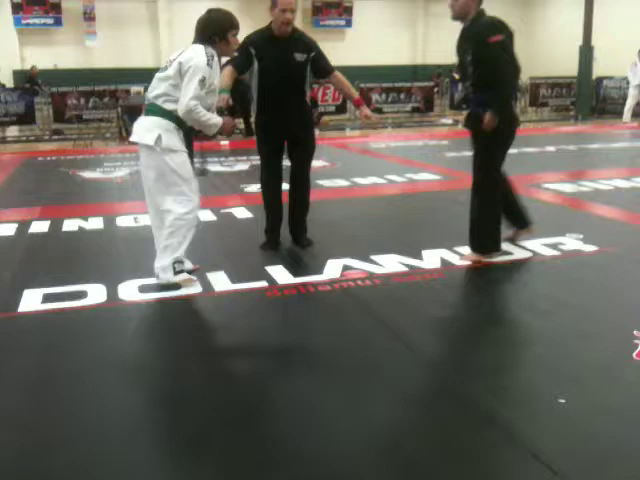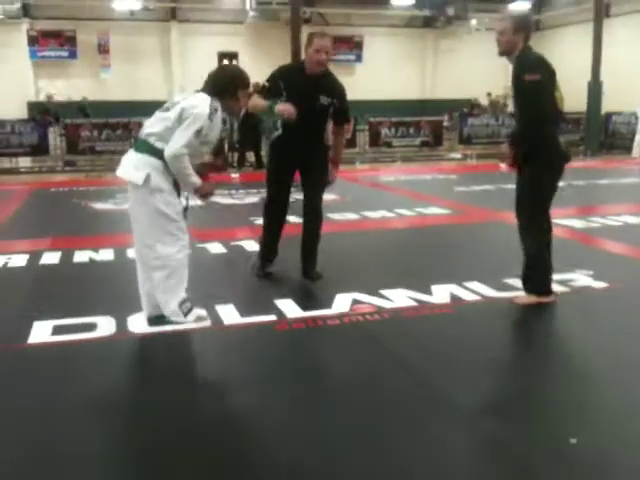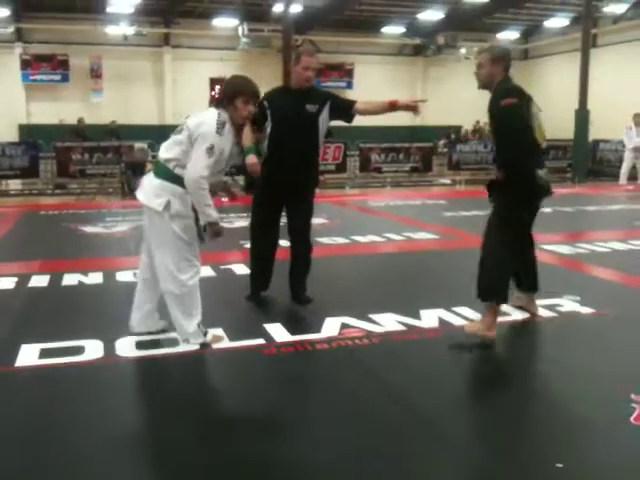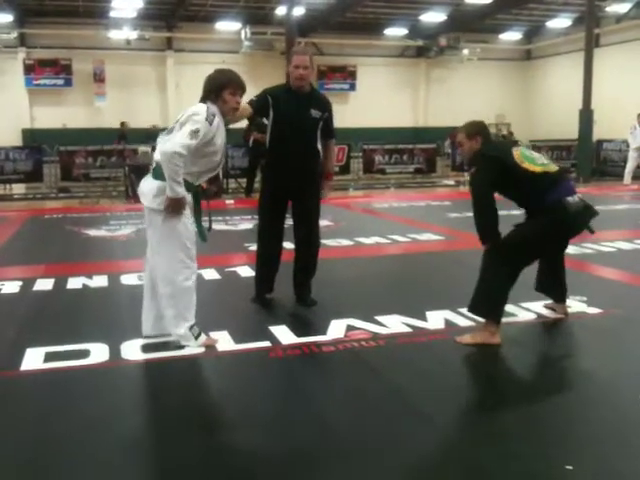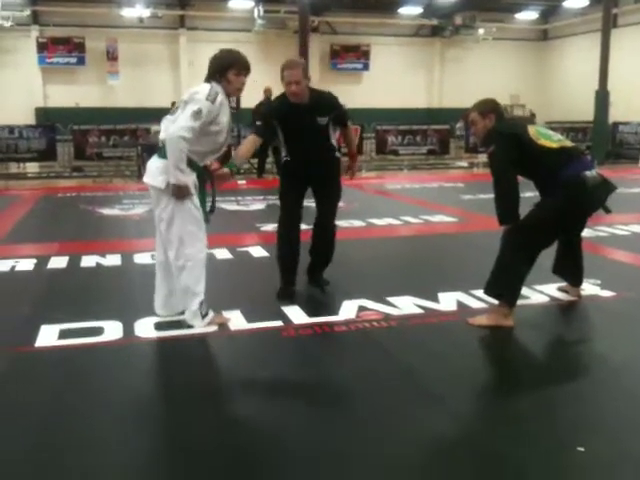
dt=1s
person 1, frame 1
left shoulder: (198, 55)
right shoulder: (202, 59)
right elbow: (188, 107)
left wrist: (214, 123)
right wrist: (218, 124)
left hip: (159, 132)
right hip: (163, 134)
left knee: (167, 202)
right knee: (184, 203)
left ankle: (171, 259)
right ankle: (168, 268)
person 1, frame 2
left shoulder: (201, 103)
right shoulder: (205, 111)
right elbow: (175, 152)
right wrist: (195, 184)
left hip: (143, 167)
right hip: (150, 171)
left knee: (151, 241)
right knee: (172, 241)
left ankle: (156, 306)
right ankle: (176, 308)
person 1, frame 3
left shoulder: (219, 122)
right shoulder: (212, 127)
right elbow: (195, 177)
right wrist: (211, 218)
left hip: (162, 191)
right hip: (168, 195)
left knee: (159, 262)
right knee: (182, 265)
left ankle: (144, 320)
right ankle: (192, 332)
person 1, frame 4
left shoulder: (207, 116)
right shoulder: (206, 117)
left elbow: (168, 143)
right elbow: (171, 151)
right wrist: (175, 193)
left hip: (163, 189)
right hip: (166, 193)
left knee: (162, 262)
right knee: (180, 266)
left ankle: (157, 324)
right ankle: (185, 333)
person 1, frame 5
left shoulder: (214, 98)
right shoulder: (210, 97)
left elbow: (173, 129)
right elbow: (176, 135)
right wrist: (179, 180)
left hip: (168, 171)
right hip: (172, 175)
left knee: (171, 242)
right knee: (190, 243)
left ankle: (169, 303)
right ankle: (197, 312)
person 2, frame 1
left shoulder: (491, 29)
right shoulder: (467, 33)
left elbow: (509, 73)
left wrist: (496, 111)
right wrist: (475, 110)
left hip: (494, 118)
right hip: (481, 115)
left knee: (484, 180)
right knee: (491, 174)
left ankle: (485, 246)
right ankle: (519, 222)
person 2, frame 2
left shoulder: (532, 65)
right shoulder: (525, 64)
left elbow: (536, 114)
left wrist: (514, 146)
right wrist: (517, 147)
left hip: (542, 156)
right hip: (538, 153)
left knee: (533, 220)
right knee: (530, 216)
left ankle: (540, 290)
right ankle: (539, 275)
person 2, frame 3
left shoulder: (506, 95)
right shoulder: (517, 94)
left elbow: (517, 138)
right elbow: (533, 138)
left wrist: (503, 166)
right wrist: (507, 166)
left hip: (517, 183)
right hip: (533, 180)
left knee: (497, 244)
right knee: (519, 237)
left ankle: (489, 321)
right ankle: (528, 297)
person 2, frame 4
left shoulder: (483, 158)
right shoulder: (508, 151)
left elbow: (483, 204)
left wrist: (490, 241)
right wrist: (521, 235)
left hip: (556, 213)
right hip: (575, 208)
left knee: (499, 257)
right knee: (550, 248)
left ankle: (490, 330)
right ankle: (559, 303)
person 2, frame 5
left shoulder: (498, 137)
right shoulder: (521, 129)
left elbow: (505, 184)
left wrist: (509, 222)
left hip: (572, 188)
right hip: (592, 183)
left knee: (520, 238)
right knee: (568, 230)
left ankle: (502, 312)
right ankle: (574, 285)
person 3, frame 1
left shoulder: (305, 44)
right shoulder: (254, 42)
left elbow: (331, 74)
right elbow: (231, 69)
left wrist: (359, 103)
right wrist: (222, 91)
left hip: (300, 120)
right hip: (268, 121)
left knee: (301, 177)
right knee: (270, 178)
left ankle: (299, 232)
right ankle: (272, 235)
person 3, frame 2
left shoulder: (334, 87)
right shoulder: (285, 74)
left elbow: (340, 127)
right elbow: (254, 102)
left wrist: (335, 163)
right wrist: (275, 106)
left hip: (315, 153)
right hip: (283, 149)
left knee: (313, 208)
right knee: (275, 204)
left ankle: (309, 264)
right ankle: (265, 259)
person 3, frame 3
left shoulder: (324, 100)
right shoulder: (273, 97)
left elbow: (360, 107)
right elbow: (250, 127)
left wrist: (397, 105)
right wrist: (250, 152)
left hip: (303, 179)
right hip: (271, 177)
left knee: (301, 235)
right knee: (262, 232)
left ankle: (298, 288)
right ankle: (257, 287)
person 3, frame 4
left shoulder: (322, 103)
right shoulder: (273, 96)
left elbow: (328, 142)
right elbow: (247, 110)
left wrist: (327, 176)
left hip: (308, 180)
right hip: (275, 177)
left knee: (308, 237)
right knee: (269, 234)
left ankle: (303, 289)
right ankle: (263, 290)
person 3, frame 5
left shoulder: (327, 101)
right shoulder: (276, 109)
left elbow: (346, 128)
right elbow: (254, 139)
left wrist: (353, 158)
right wrist: (233, 165)
left hip: (326, 168)
right hip: (294, 168)
left knee: (326, 222)
right knee: (289, 222)
left ankle: (316, 271)
right ankle: (287, 282)
